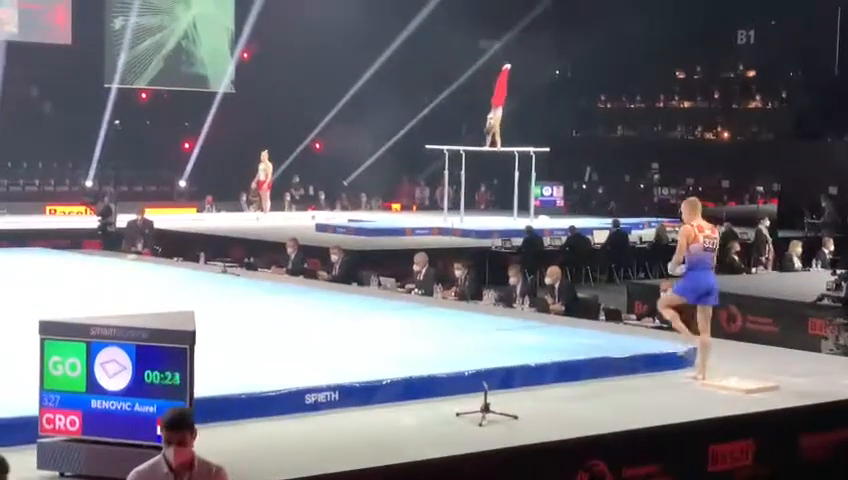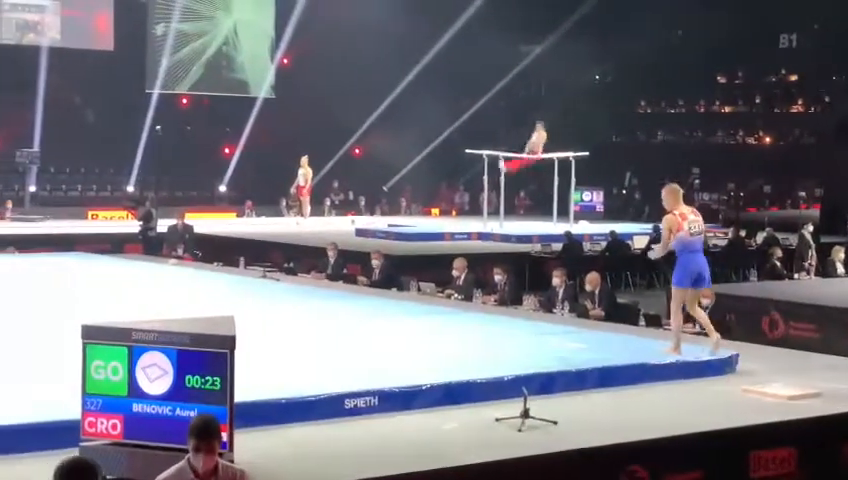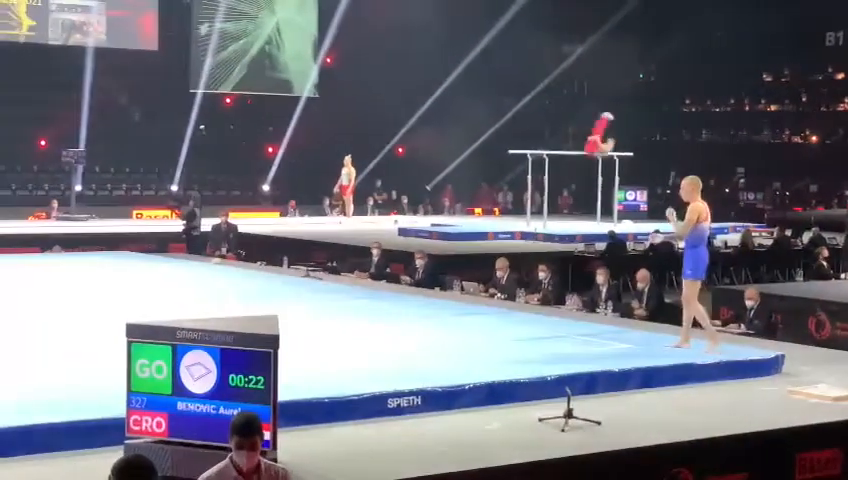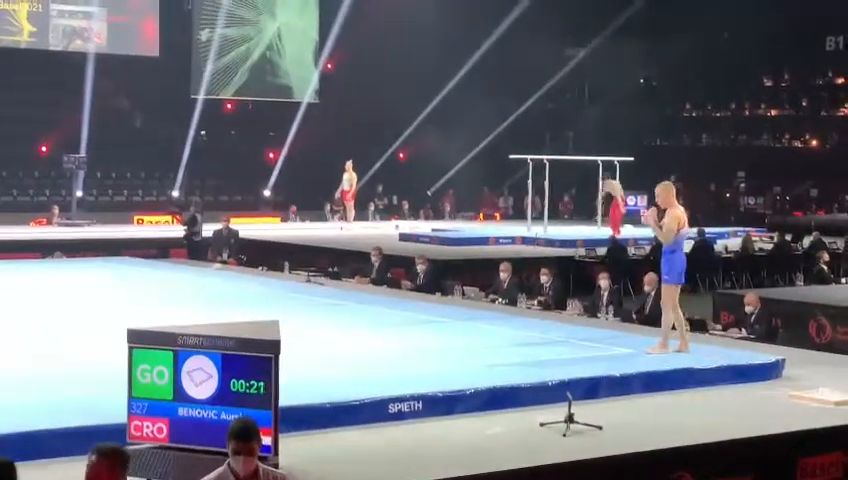
dt=0.7s
person 1, frame 1
left shoulder: (687, 229)
right shoulder: (714, 230)
left elbow: (678, 257)
left wrist: (672, 268)
left hip: (694, 278)
right hip: (710, 278)
left knee: (663, 304)
right knee: (704, 328)
left ankle: (688, 337)
right ankle: (701, 371)
person 1, frame 2
left shoulder: (669, 218)
right shoulder: (696, 213)
left elbow: (663, 247)
left wrist: (656, 253)
right wrist: (671, 246)
left hip: (686, 262)
right hip: (701, 261)
left knee: (676, 306)
right knee: (692, 306)
left ankle: (676, 348)
right ankle: (713, 334)
person 1, frame 3
left shoulder: (695, 206)
right shoulder: (698, 207)
left elbow: (683, 231)
right elbow: (687, 233)
left wrist: (672, 219)
left hip: (695, 254)
right hip: (693, 253)
left knee: (690, 301)
right knee: (688, 300)
left ankle: (713, 335)
right ankle: (685, 339)
person 1, frame 4
left shoulder: (675, 213)
right shoulder: (671, 211)
left elbow: (666, 239)
right elbow: (665, 232)
left wrist: (652, 224)
right wrist: (654, 222)
left hip: (672, 259)
right hip: (673, 258)
left knee: (666, 305)
right knee: (673, 305)
left ankle: (664, 345)
right ankle: (683, 343)
